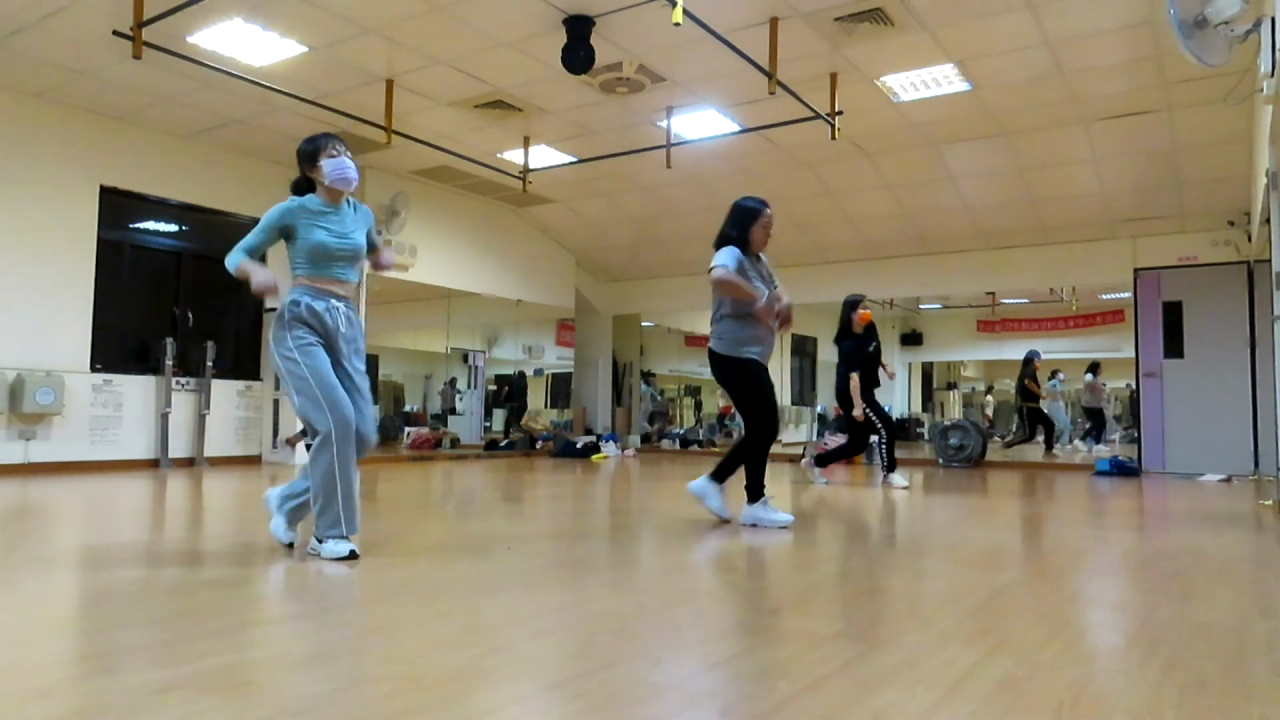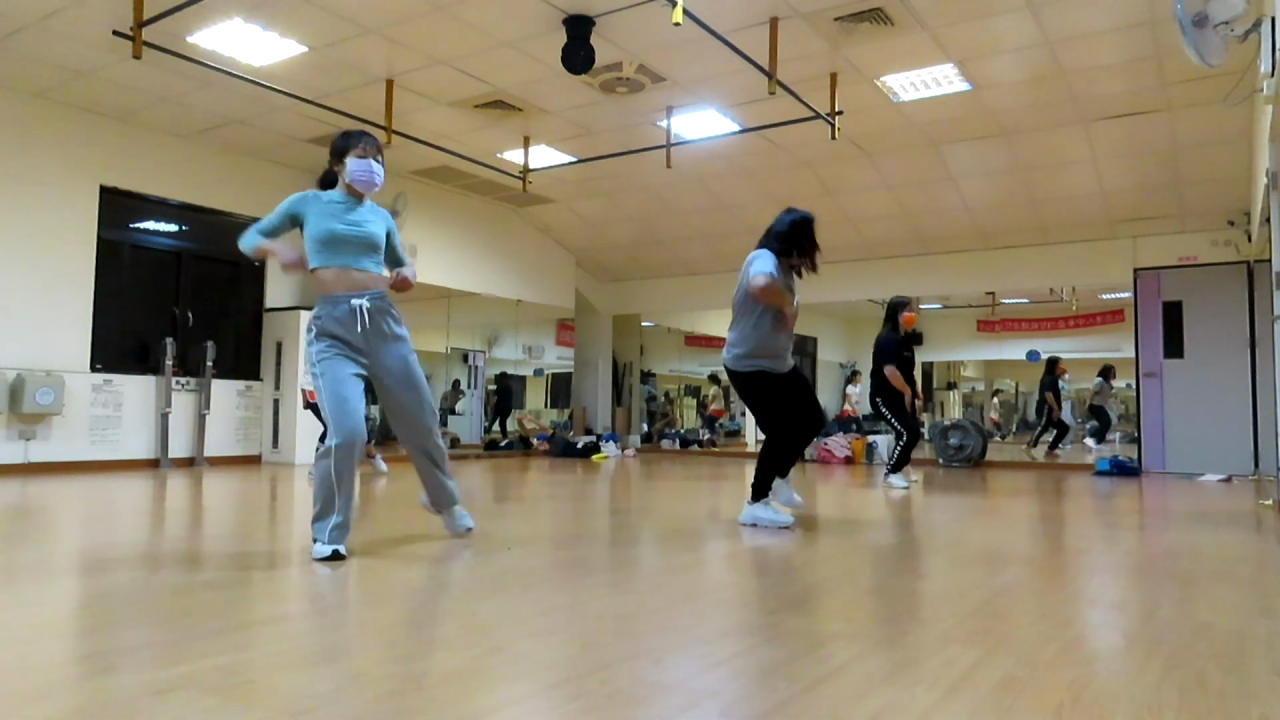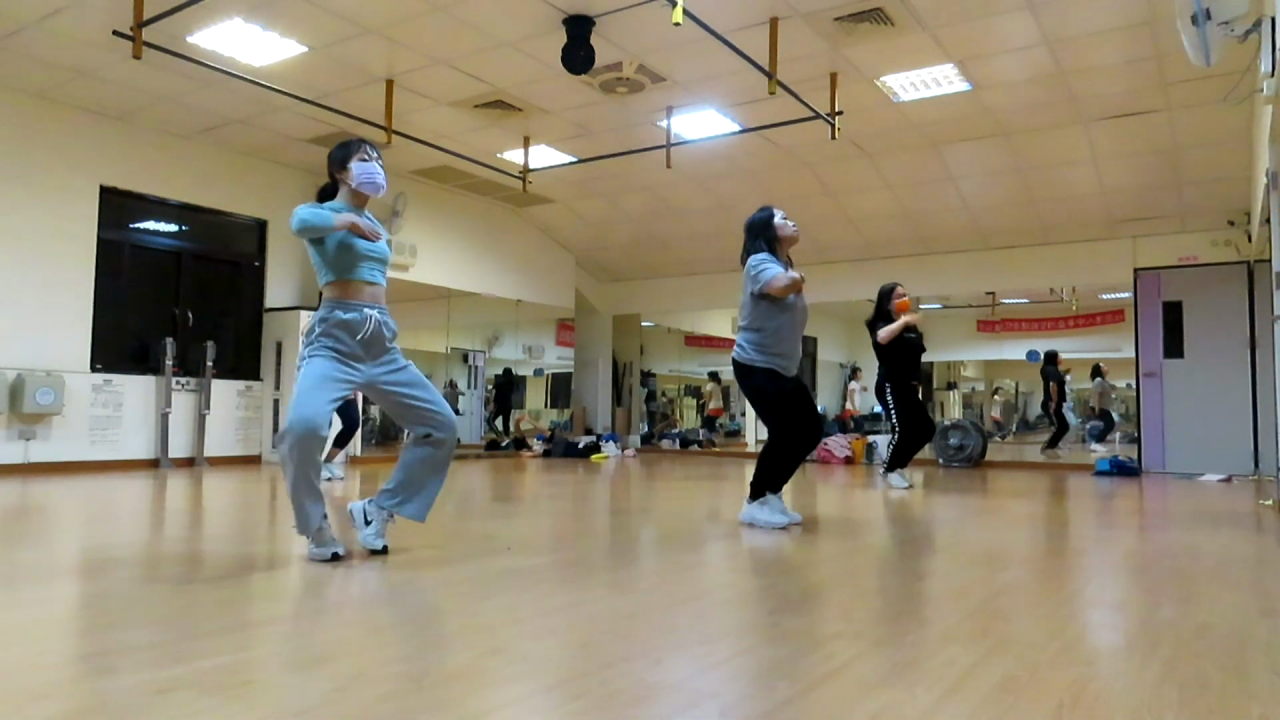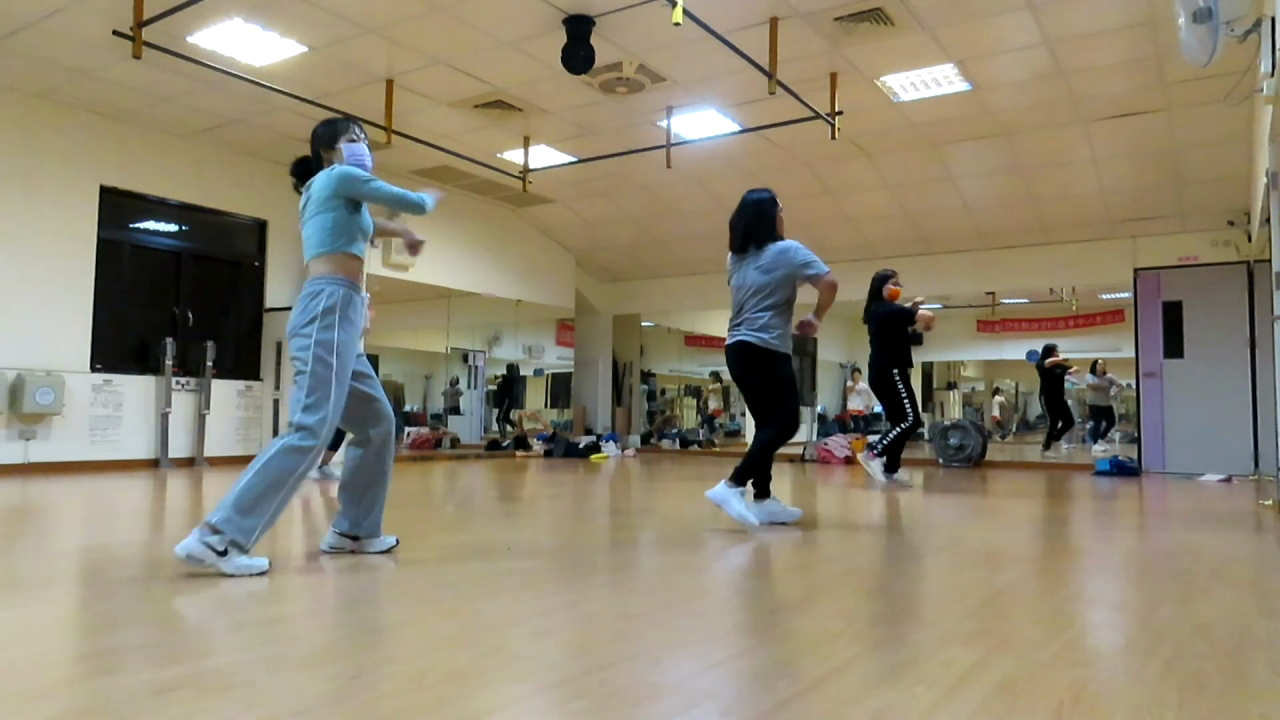
dt=0.7s
person 1, frame 1
left shoulder: (363, 214)
right shoulder: (291, 211)
left elbow: (370, 252)
right elbow: (235, 256)
left wrist: (382, 257)
right wrist: (256, 271)
left hip: (347, 327)
right hip: (300, 322)
left knee: (363, 433)
right knee: (337, 422)
left ankle: (287, 501)
right ankle: (330, 533)
person 1, frame 2
left shoulder: (380, 217)
right shoulder: (308, 204)
left elbow: (399, 267)
right elbow: (249, 239)
left wrist: (402, 277)
right wrist: (276, 250)
left hip: (384, 325)
right hip: (331, 329)
left knee: (420, 424)
right knee: (346, 435)
left ankle: (447, 503)
right ankle: (328, 533)
person 1, frame 3
left shoulder: (377, 230)
right shoulder: (322, 215)
right elbow: (300, 222)
right wrist: (348, 219)
left hip: (381, 343)
right hip: (333, 337)
left knee: (442, 425)
right knee: (303, 426)
left ankle: (376, 512)
right ankle: (316, 529)
person 1, frame 4
left shoulder: (318, 195)
right shoulder: (339, 177)
left elbow: (364, 231)
right elbow: (415, 204)
left wrist: (401, 234)
right wrist: (431, 197)
left hip: (334, 315)
right hip: (328, 312)
left knee: (377, 426)
right knee: (307, 431)
left ankle: (353, 530)
right ankle: (216, 537)
person 2, frame 1
left shoulder: (759, 261)
right shoulder: (729, 255)
left elbow: (775, 288)
right elbow: (718, 278)
left wrist: (784, 304)
right wrist: (757, 300)
left hip: (751, 358)
right hip: (735, 357)
left knee: (759, 429)
right knee: (764, 427)
left ankle: (711, 484)
right ankle: (755, 504)
person 2, frame 2
left shoulder: (785, 269)
right shoulder: (763, 260)
right elbow: (759, 287)
right wrist: (788, 305)
left hip: (779, 364)
right hip: (749, 366)
left knee: (813, 420)
right knee: (781, 432)
left ankle: (779, 478)
right ankle: (756, 504)
person 2, frame 3
left shoulder: (787, 271)
right shoulder: (759, 263)
right elbow: (782, 286)
right wrist: (796, 276)
left hip: (785, 370)
right hip: (756, 366)
left knee: (812, 430)
right knee: (785, 433)
left ankle: (772, 495)
right ankle: (755, 502)
person 2, frame 4
left shoulder: (736, 257)
right shoulder: (788, 251)
right elbow: (830, 286)
left wrist: (793, 322)
right wrist: (817, 317)
left hip: (738, 348)
right hip: (765, 351)
left knee: (772, 422)
right knee: (782, 423)
left ankle: (762, 500)
right ankle: (731, 486)
person 3, frame 1
left shoulder: (871, 329)
right shoulder: (849, 344)
right elbow: (853, 377)
left wrist: (884, 367)
right wrist: (857, 406)
left hip: (867, 392)
right hip: (851, 395)
left knee: (858, 443)
right knee: (885, 426)
left ankle: (815, 463)
right ankle: (889, 474)
person 3, frame 2
left shoulder: (905, 340)
right shoulder: (888, 339)
right elbow: (890, 371)
left wrist: (918, 396)
right wrist: (907, 392)
left hip: (901, 397)
right hip: (884, 397)
left knee: (912, 432)
right knee: (909, 433)
left ankle: (900, 466)
right ankle: (890, 474)
person 3, frame 3
left shoulder: (911, 327)
right shoulder: (885, 325)
right elbow: (882, 338)
left wrist: (917, 383)
right wrist: (903, 321)
left hip: (907, 386)
right hip: (890, 386)
left knee: (926, 429)
right knee: (902, 430)
left ankle: (896, 467)
right ankle: (888, 472)
person 3, frame 4
left shoulder: (875, 311)
right shoulder: (890, 309)
right elbow: (926, 317)
left wrist: (913, 306)
right wrist: (922, 314)
left hip: (880, 373)
right hip: (891, 371)
left knee: (899, 421)
right knee: (911, 420)
left ankle: (890, 471)
right ankle: (873, 454)
